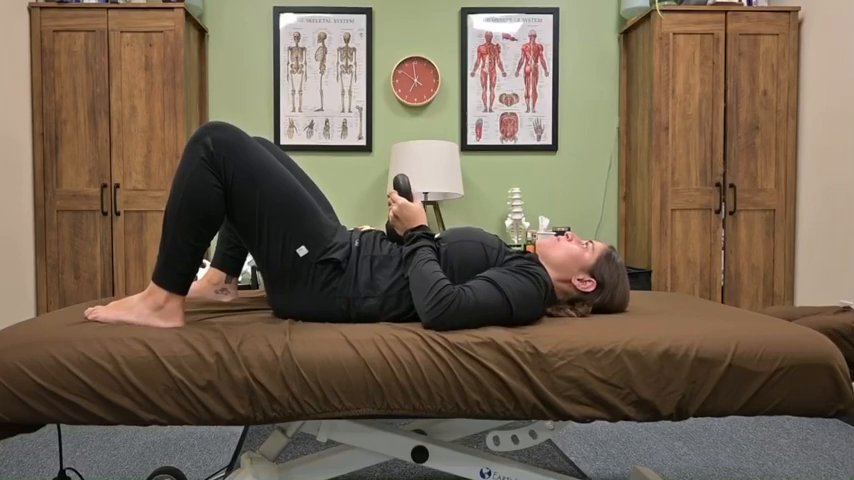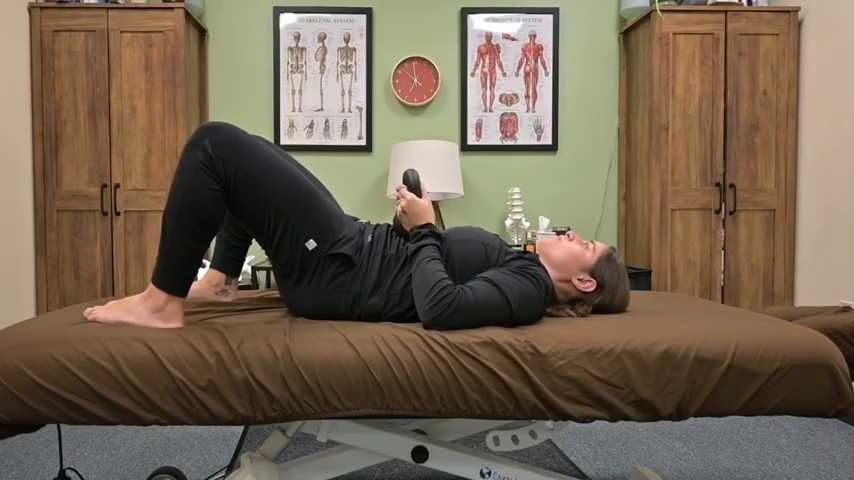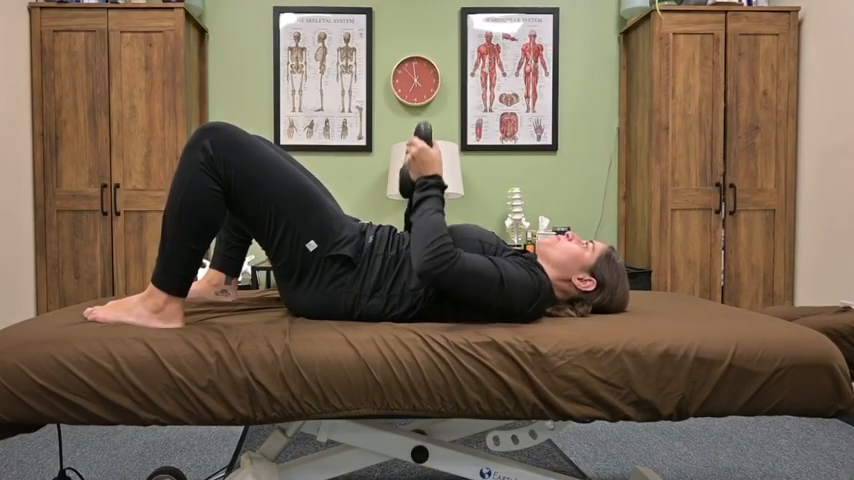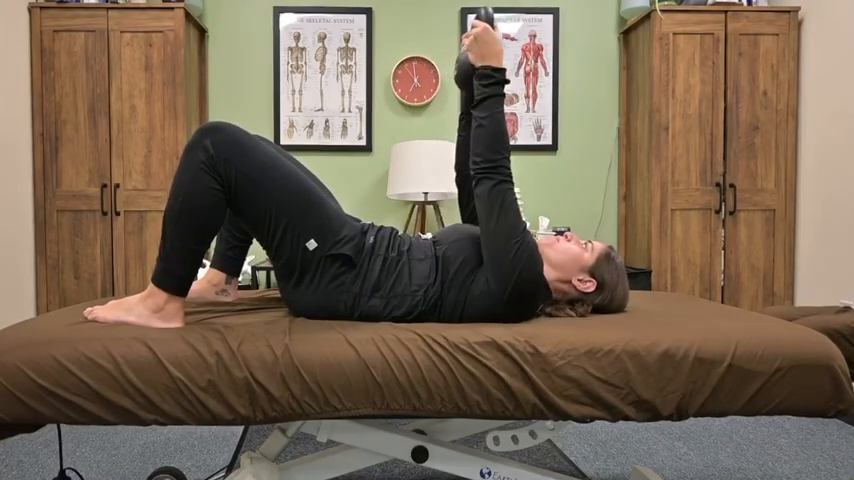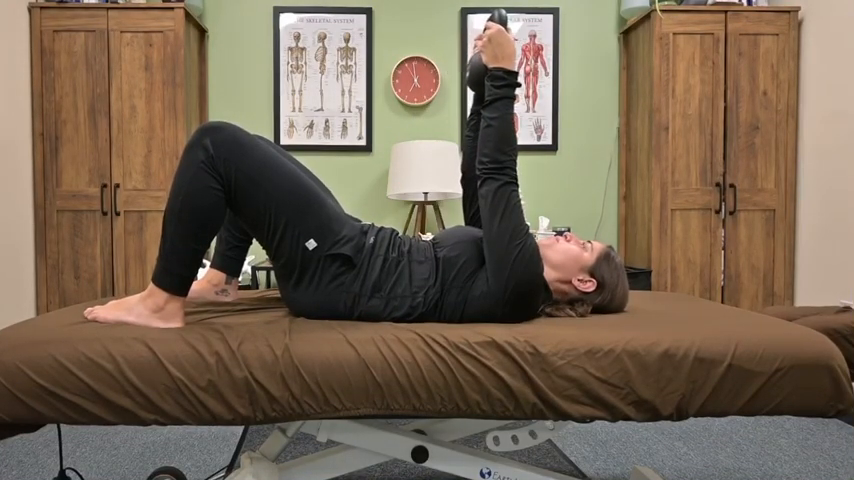
dt=1s
person 1, frame 1
left shoulder: (526, 290)
right shoulder: (520, 266)
left elbow: (439, 307)
left wrist: (416, 233)
right wrist: (414, 231)
left hip: (324, 276)
right hip: (345, 250)
left knee: (216, 143)
right knee: (254, 150)
left ankle: (162, 301)
right ankle: (220, 278)
person 1, frame 2
left shoulder: (527, 291)
right shoulder: (521, 267)
left elbow: (440, 307)
left wrist: (423, 230)
right wrist: (421, 225)
left hip: (333, 271)
right hip: (355, 244)
left knee: (215, 144)
right knee: (242, 151)
left ankle: (162, 302)
right ankle: (220, 280)
person 1, frame 3
left shoulder: (525, 288)
right shoulder: (520, 268)
left elbow: (433, 263)
left wrist: (431, 182)
right wrist: (421, 183)
left hip: (334, 271)
right hip: (354, 245)
left knee: (215, 144)
right knee: (244, 150)
left ankle: (162, 303)
right ankle: (219, 280)
person 1, frame 4
left shoulder: (520, 282)
right shoulder: (511, 268)
left elbow: (492, 175)
right elbow: (471, 181)
left wrist: (491, 73)
right wrist: (472, 88)
left hip: (335, 271)
right hip: (353, 251)
left knee: (216, 143)
right knee: (244, 151)
left ankle: (161, 302)
right ankle: (219, 280)
person 1, frame 5
left shoulder: (520, 282)
right shoulder: (508, 268)
left elbow: (497, 177)
right elbow: (477, 181)
left wrist: (504, 76)
right wrist: (485, 88)
left hip: (335, 270)
right hip: (354, 250)
left knee: (216, 143)
right knee: (243, 150)
left ankle: (162, 302)
right ankle: (218, 280)
